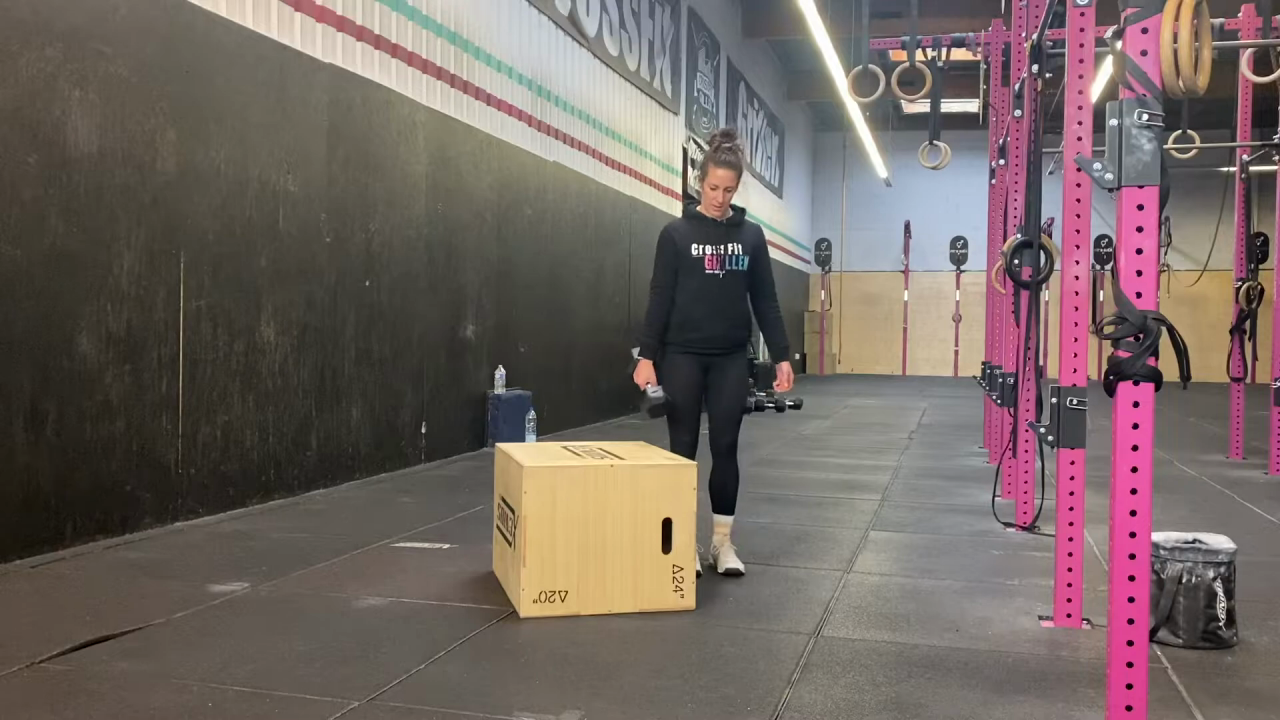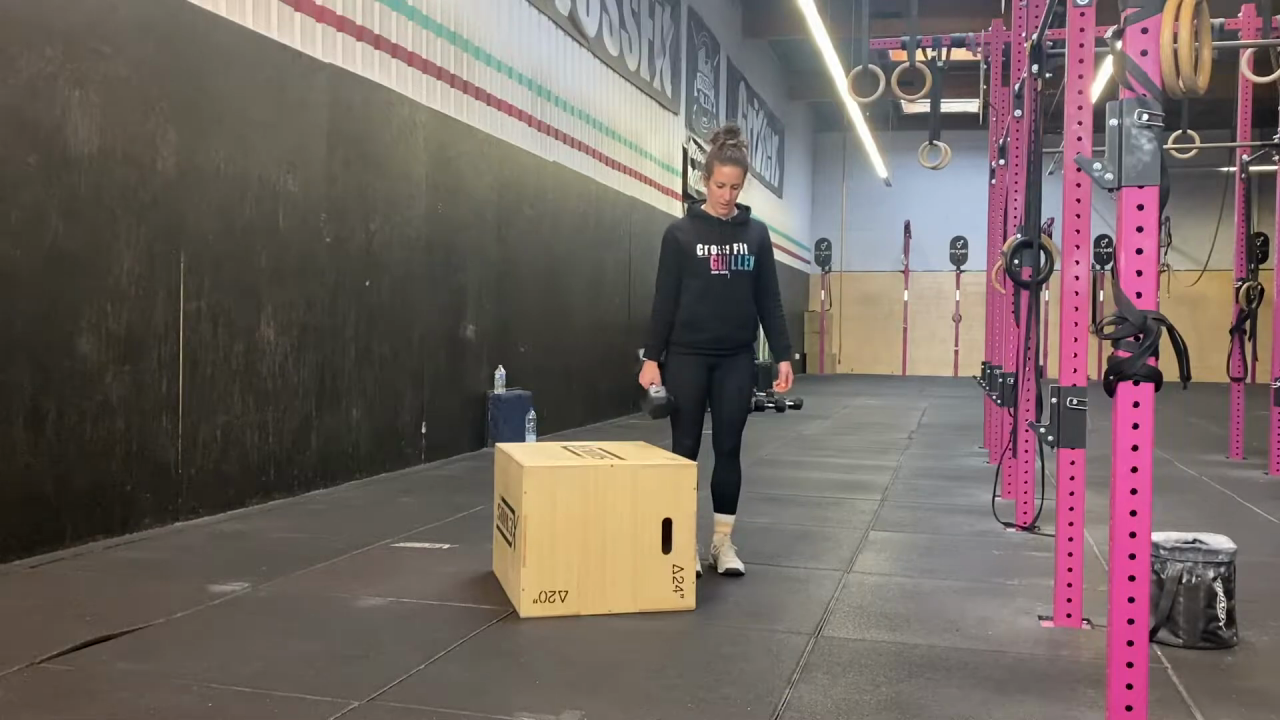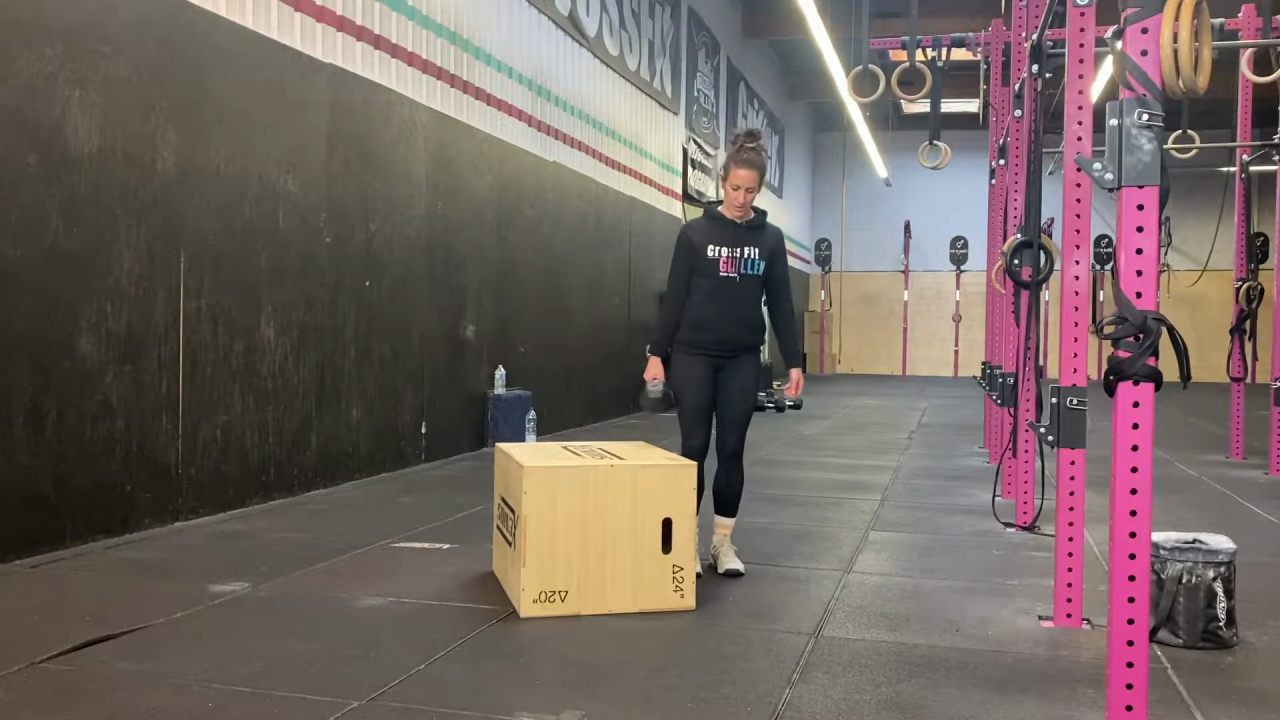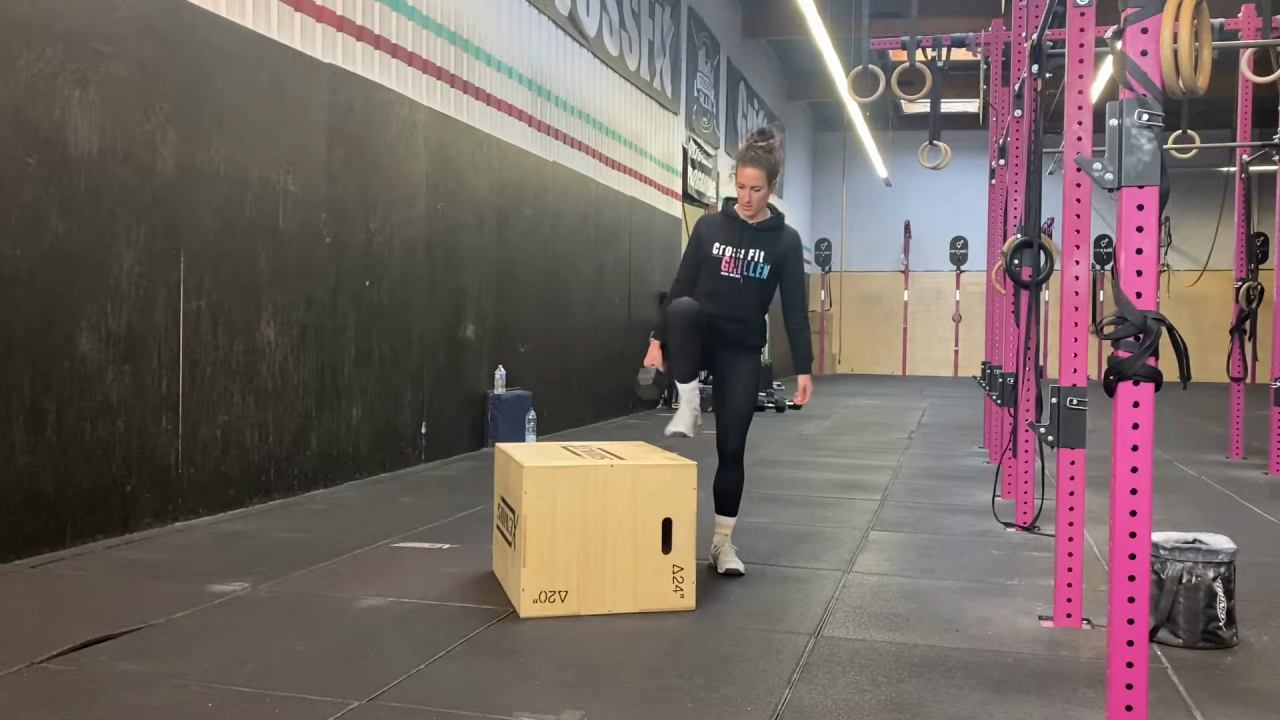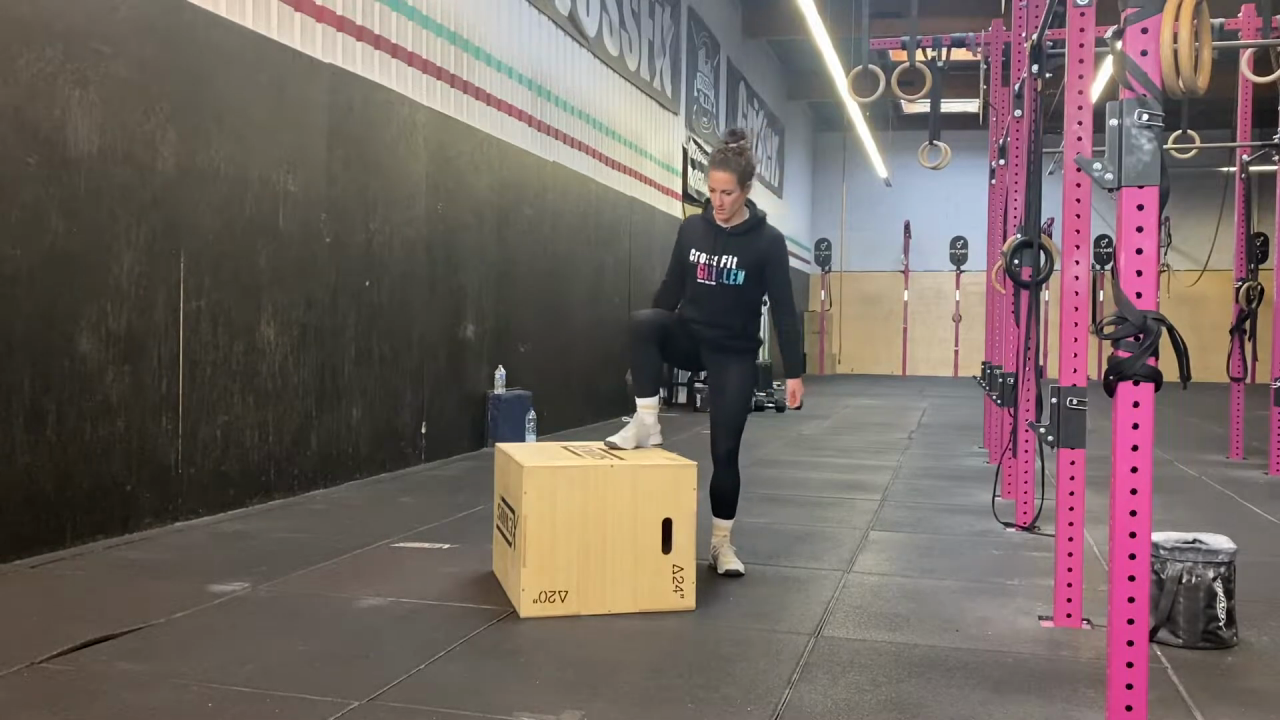
dt=0.4s
person 1, frame 1
left shoulder: (751, 234)
right shoulder: (676, 232)
left elbow: (765, 300)
right elbow: (659, 298)
left wrist: (782, 355)
right wrist: (647, 356)
left hip: (731, 357)
right hip: (682, 355)
left knee: (726, 447)
right knee: (684, 446)
left ankle: (723, 541)
person 1, frame 2
left shoulder: (756, 233)
right shoulder: (680, 232)
left elbow: (769, 300)
right elbow: (664, 299)
left wrist: (783, 356)
right wrist: (651, 357)
left hip: (737, 358)
right hip: (688, 355)
left knee: (728, 449)
right knee: (685, 448)
left ankle: (723, 541)
person 1, frame 3
left shoulder: (771, 237)
right shoulder: (695, 232)
left elbow: (781, 304)
right elbow: (674, 296)
left wrist: (793, 362)
right wrist: (656, 353)
left hip: (743, 359)
right hip: (693, 352)
left knee: (731, 450)
right knee: (694, 447)
left ankle: (723, 541)
person 1, frame 4
left shoulder: (785, 240)
right shoulder: (709, 225)
left elbow: (795, 307)
right elbow: (681, 283)
left wrist: (804, 368)
right wrist: (658, 337)
left hip: (743, 351)
right hip: (696, 335)
left knee: (732, 447)
right knee: (684, 311)
left ankle: (723, 541)
right ankle: (686, 409)
person 1, frame 5
left shoulder: (768, 241)
right shoulder: (692, 228)
left elbow: (783, 309)
right elbow: (671, 287)
left wrist: (794, 371)
right wrist: (647, 346)
left hip: (735, 354)
right hip: (688, 338)
left knee: (725, 450)
right knee: (643, 320)
left ankle: (721, 542)
right ankle: (646, 422)
